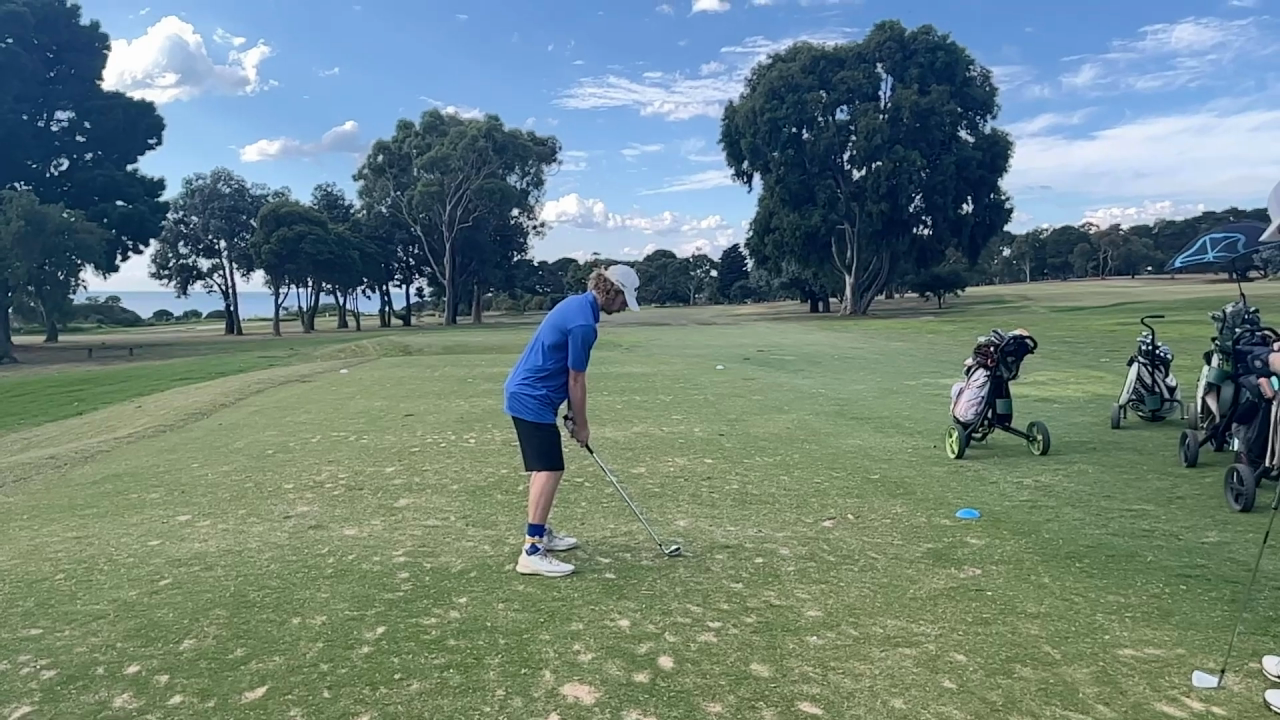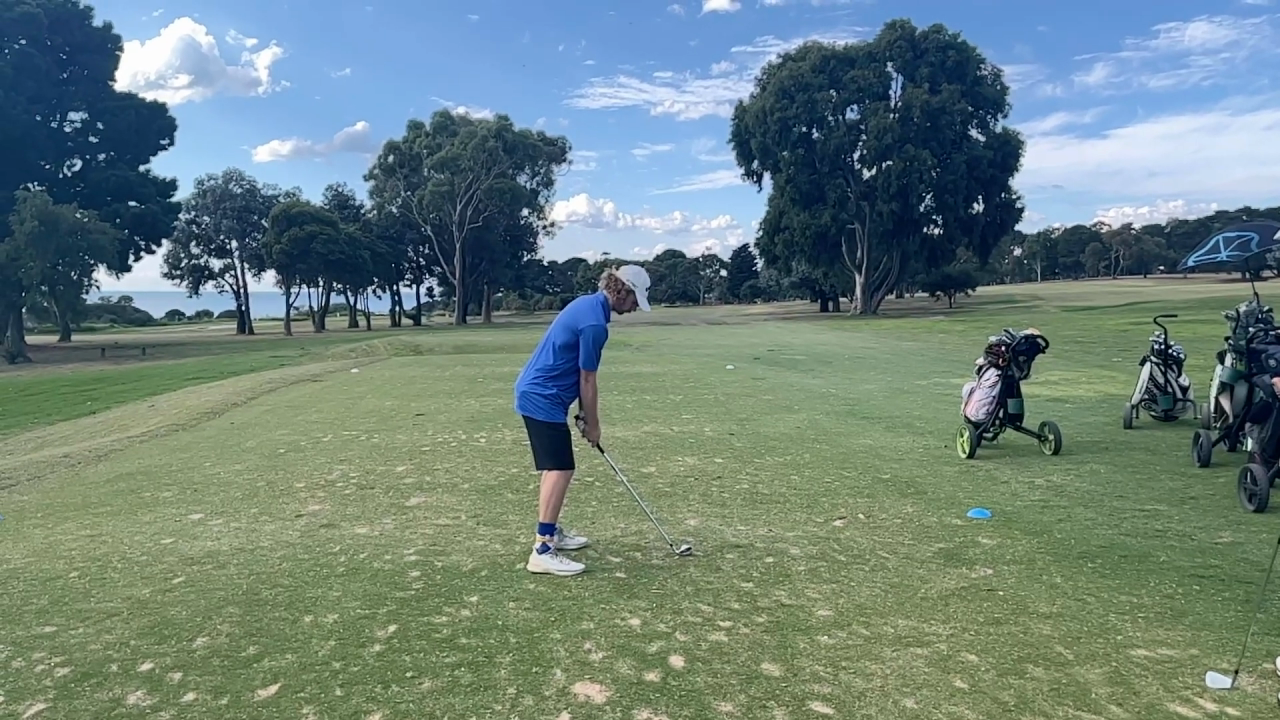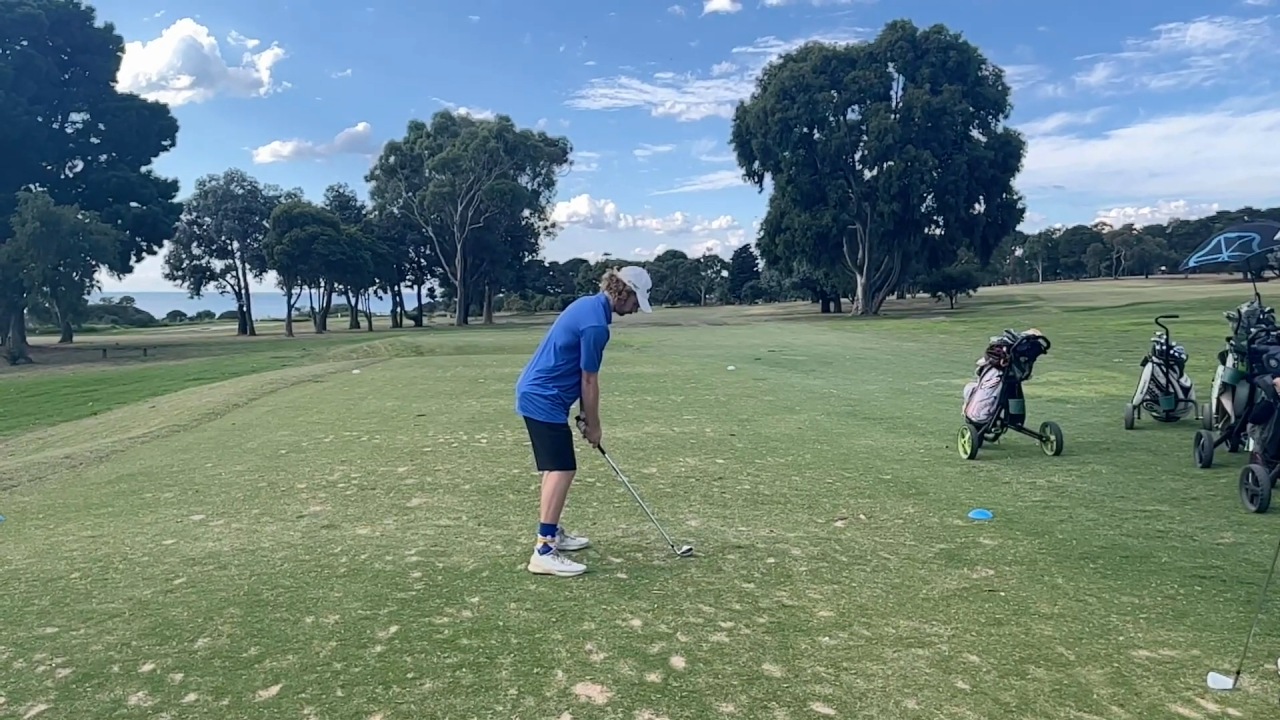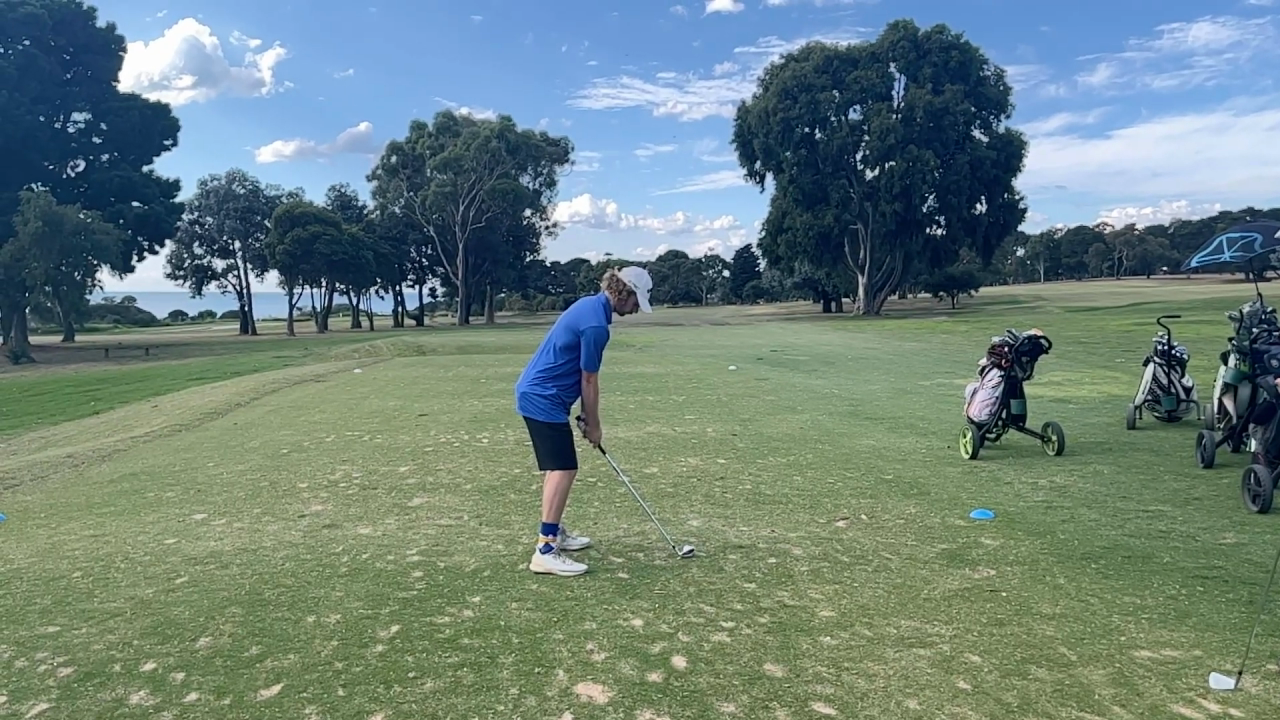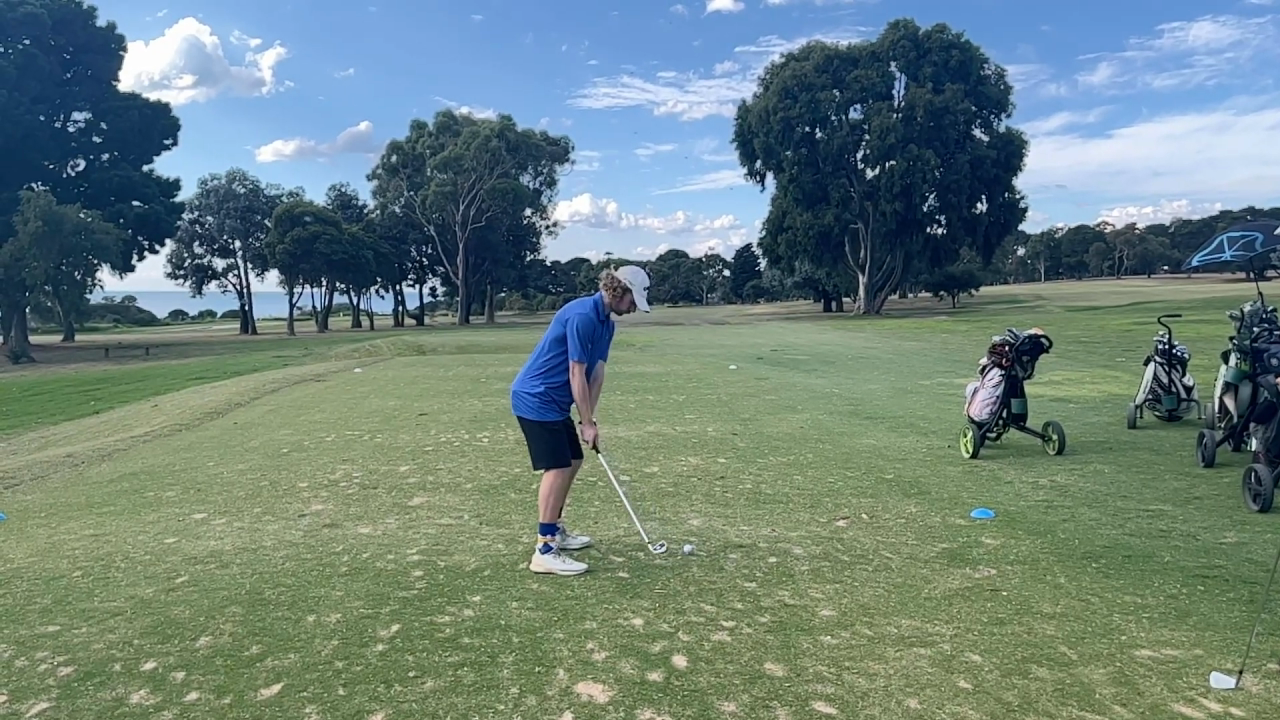
dt=1s
person 1, frame 1
left shoulder: (577, 304)
right shoulder: (584, 323)
right elbow: (576, 380)
left wrist: (572, 412)
right wrist: (581, 424)
left hip: (526, 393)
right hip: (532, 399)
left knee: (543, 468)
right knee: (549, 470)
left ankle: (539, 532)
right ankle: (532, 551)
person 1, frame 2
left shoulder: (587, 303)
right shoulder: (595, 323)
right elbow: (587, 380)
left wrist: (584, 413)
right wrist: (593, 424)
left hip: (536, 392)
right hip: (543, 398)
left knee: (554, 467)
right knee: (559, 469)
left ankle: (550, 532)
right ankle: (542, 550)
person 1, frame 3
left shoulder: (588, 304)
right shoulder: (596, 325)
right elbow: (589, 381)
left wrist: (584, 414)
right wrist: (594, 425)
left hip: (537, 393)
right hip: (544, 399)
left knee: (555, 468)
right knee: (561, 470)
left ankle: (551, 532)
right ankle: (543, 551)
person 1, frame 4
left shoulder: (590, 305)
right shoulder: (596, 325)
right elbow: (589, 381)
left wrist: (585, 413)
right wrist: (594, 425)
left hip: (540, 394)
right hip: (543, 399)
left knee: (557, 467)
right knee: (563, 469)
left ankle: (553, 531)
right ankle: (545, 550)
person 1, frame 5
left shoulder: (606, 324)
right shoulder: (582, 315)
left elbow: (597, 372)
right elbow: (576, 374)
left wrist: (589, 418)
right wrist: (586, 423)
left hip: (555, 400)
right hip: (536, 398)
left knee: (571, 462)
right knee: (557, 468)
left ankle: (555, 530)
right ankle: (544, 550)
